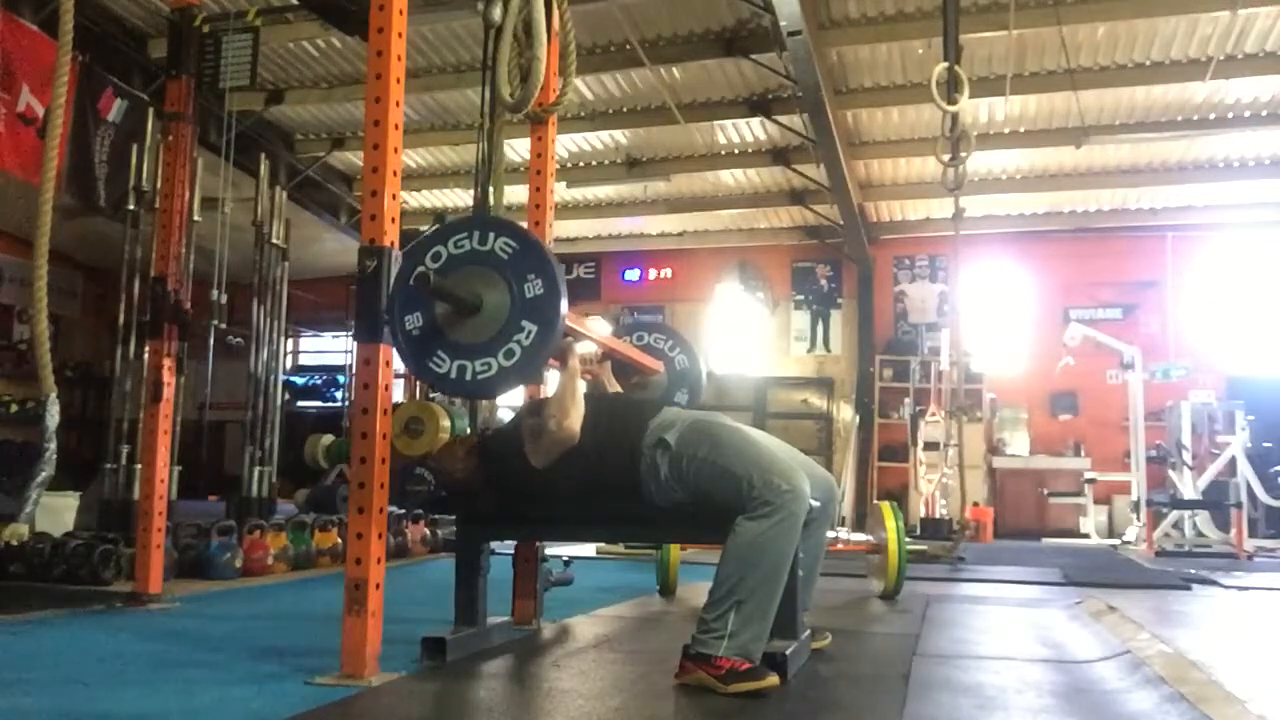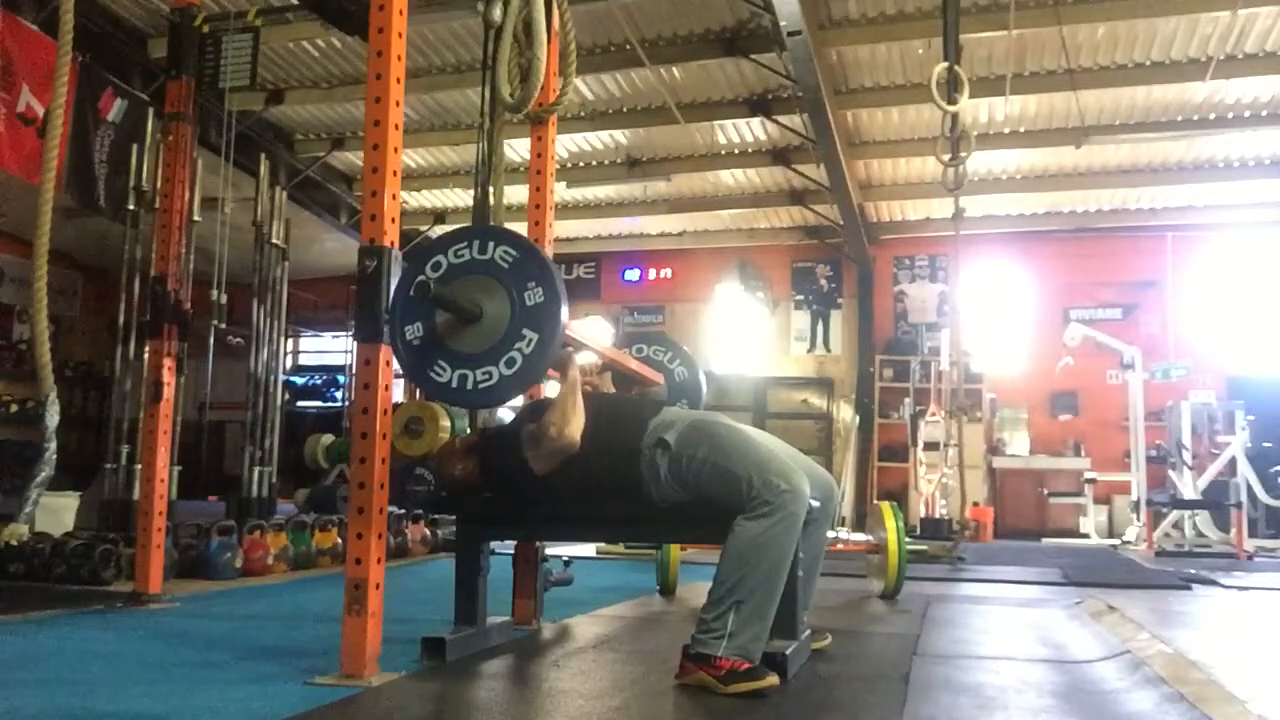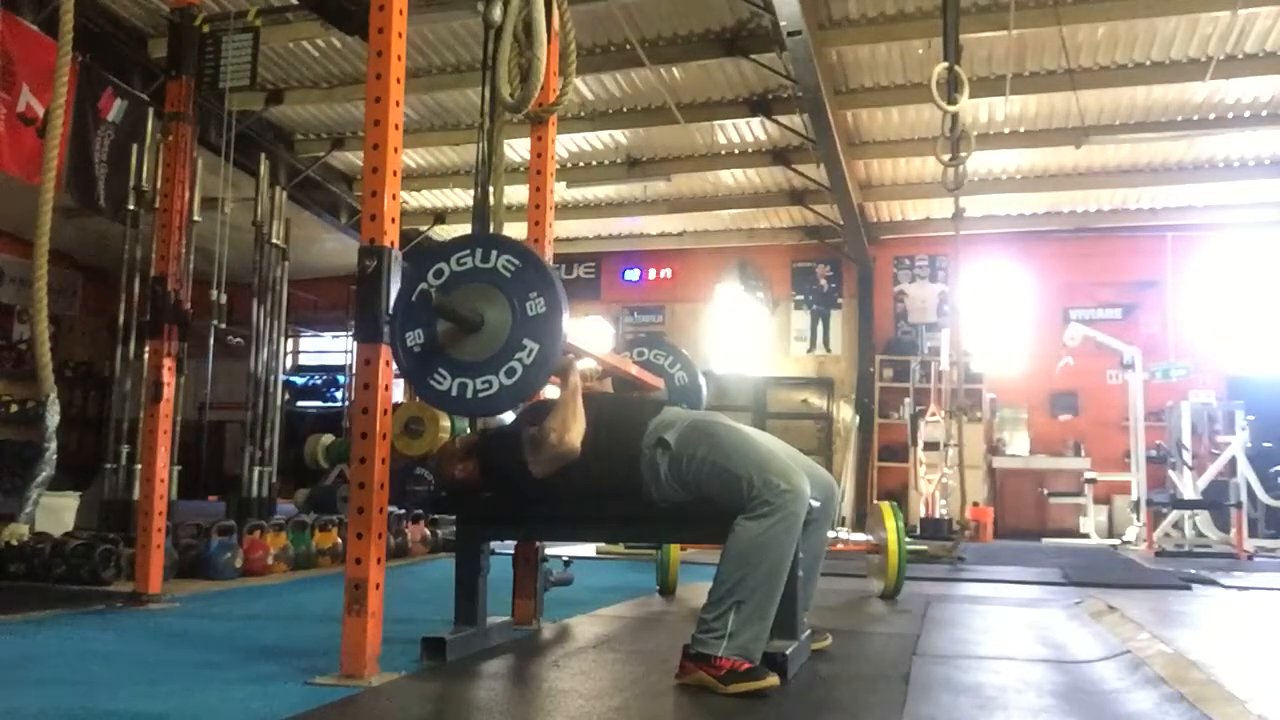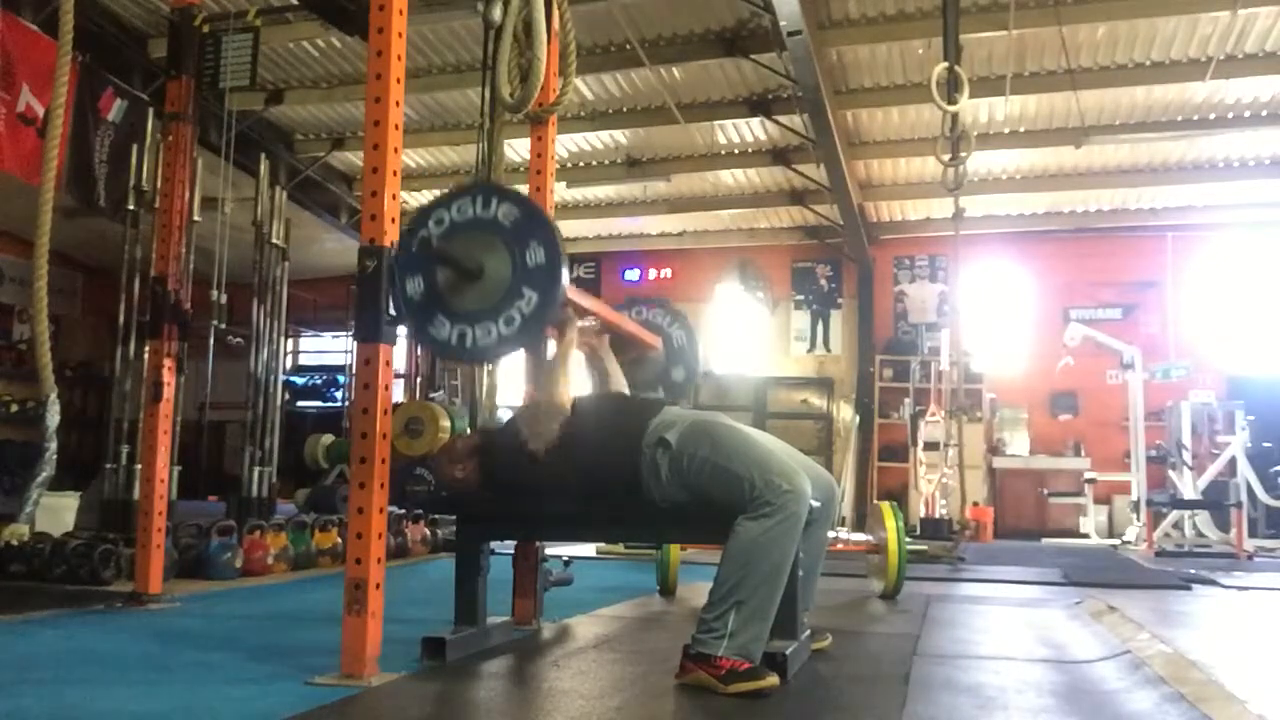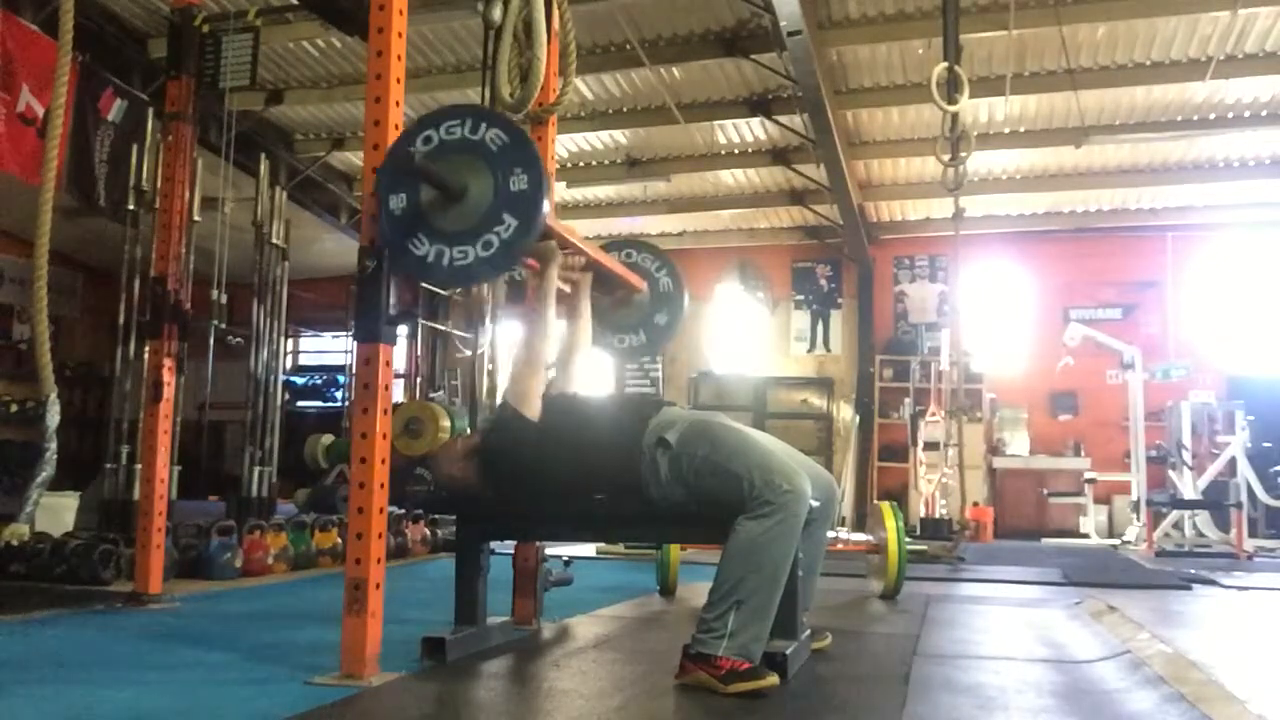
dt=0.4s
person 1, frame 1
left shoulder: (516, 440)
right shoulder: (501, 453)
right elbow: (564, 429)
left wrist: (603, 377)
right wrist: (569, 364)
left knee: (818, 491)
right knee: (783, 492)
left ankle: (779, 620)
right ankle: (714, 653)
person 1, frame 2
left shoulder: (519, 440)
right shoulder: (502, 451)
right elbow: (564, 437)
left wrist: (603, 386)
right wrist: (569, 374)
left knee: (818, 490)
right knee: (782, 492)
right ankle: (715, 653)
person 1, frame 3
left shoulder: (516, 441)
right shoulder: (502, 452)
right elbow: (565, 443)
left wrist: (600, 391)
right wrist: (570, 381)
left knee: (817, 491)
right knee: (782, 492)
left ankle: (779, 621)
right ankle: (715, 653)
person 1, frame 4
right shoulder: (502, 457)
left elbow: (616, 411)
right elbow: (553, 404)
left wrist: (601, 353)
right wrist: (566, 336)
left knee: (818, 489)
right knee: (784, 490)
right ankle: (716, 654)
person 1, frame 5
left shoulder: (533, 432)
right shoulder: (505, 449)
left elbow: (569, 360)
right elbow: (533, 354)
left wrist: (582, 290)
right wrist: (548, 269)
left knee: (817, 490)
right knee: (784, 491)
left ankle: (779, 621)
right ankle: (716, 653)
